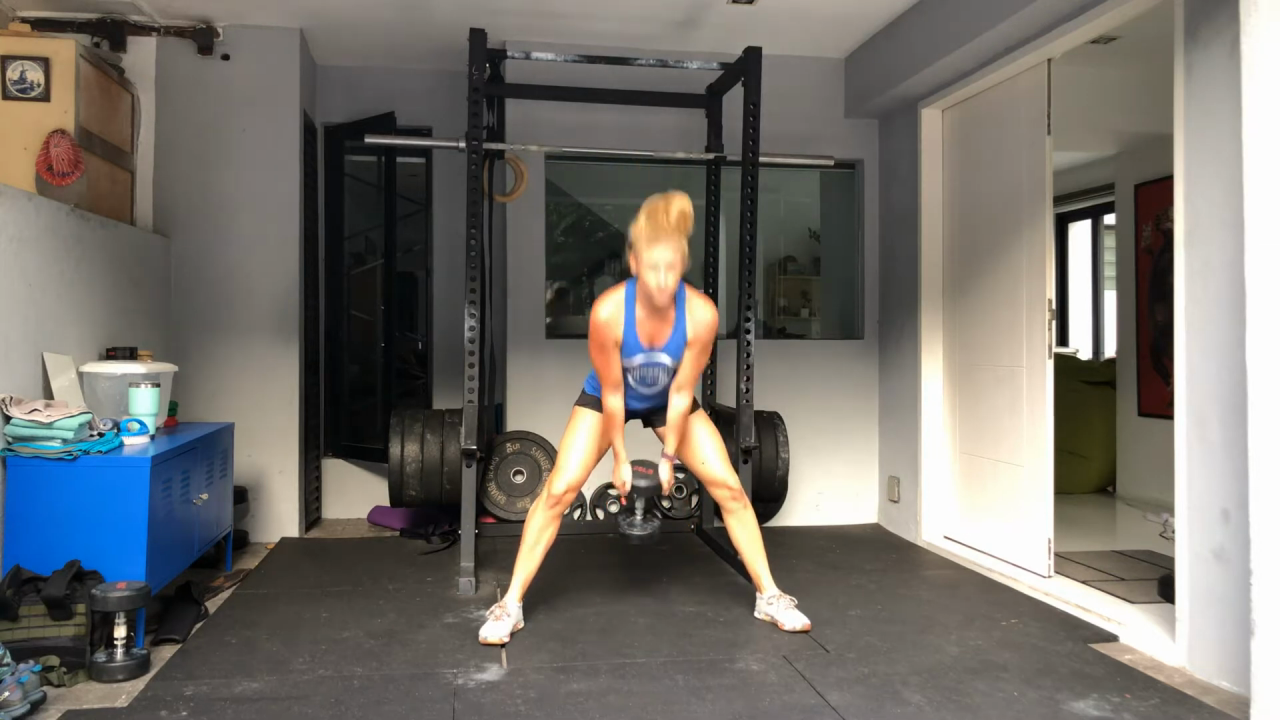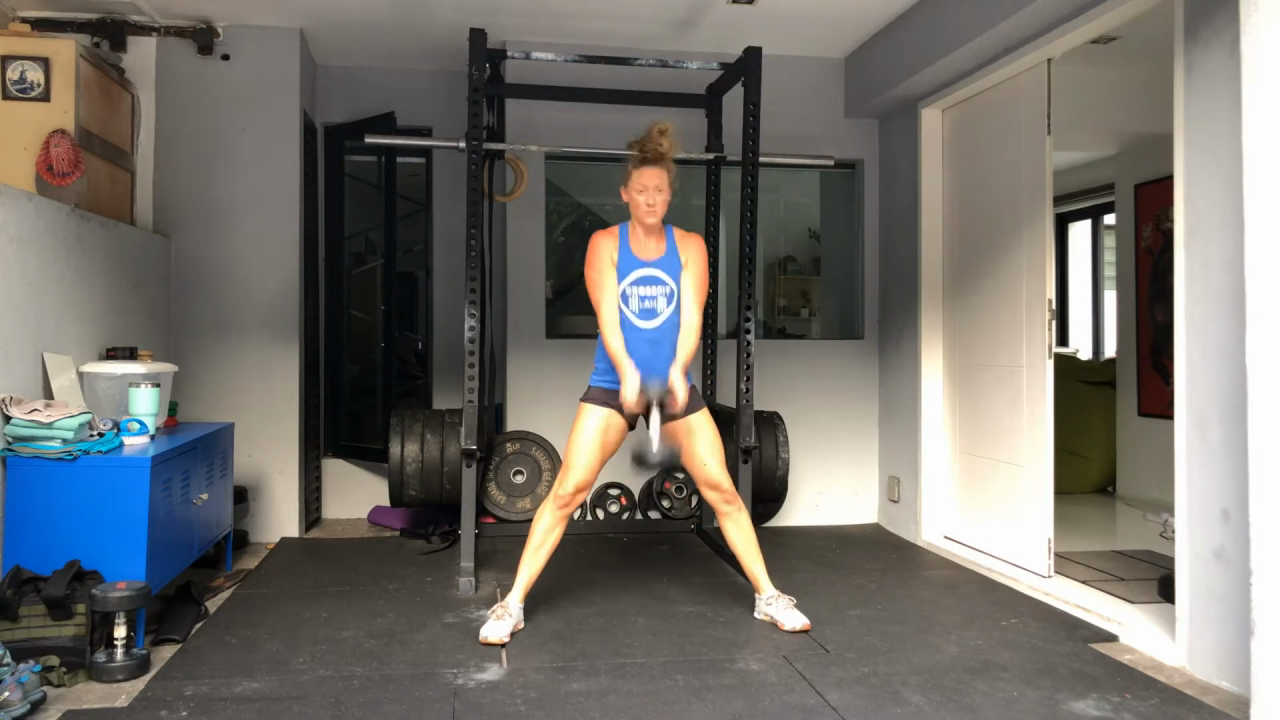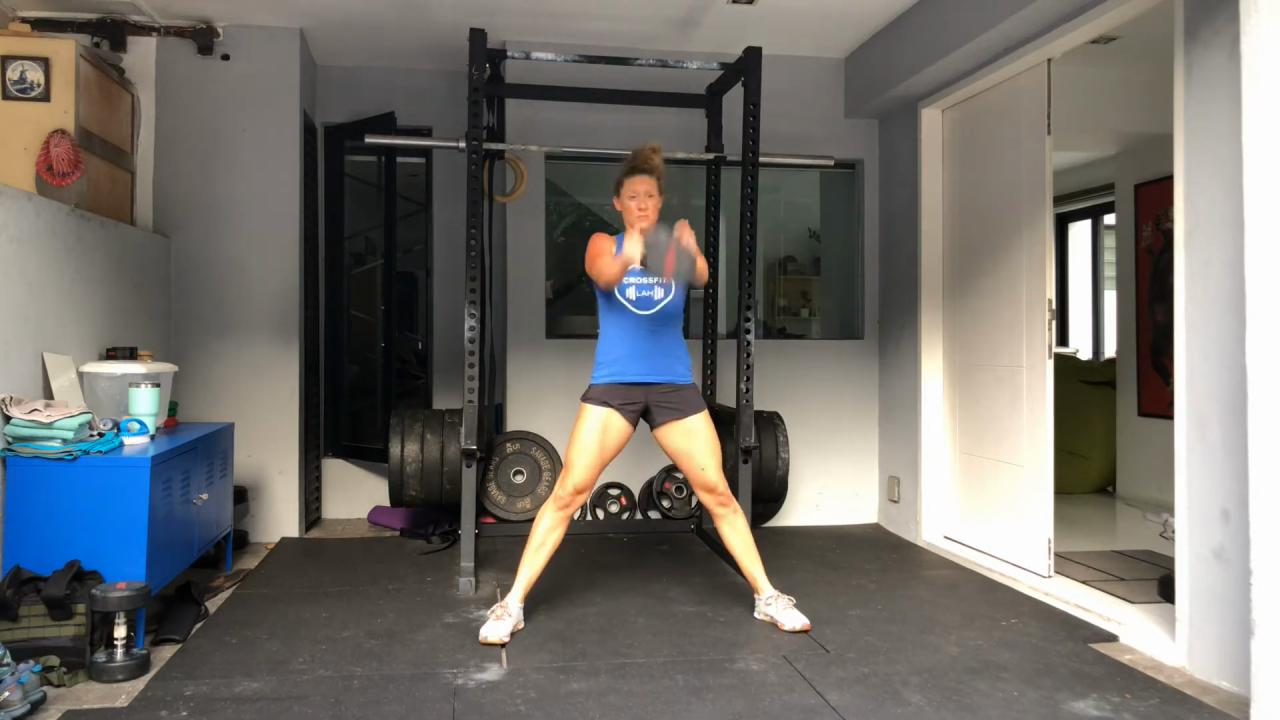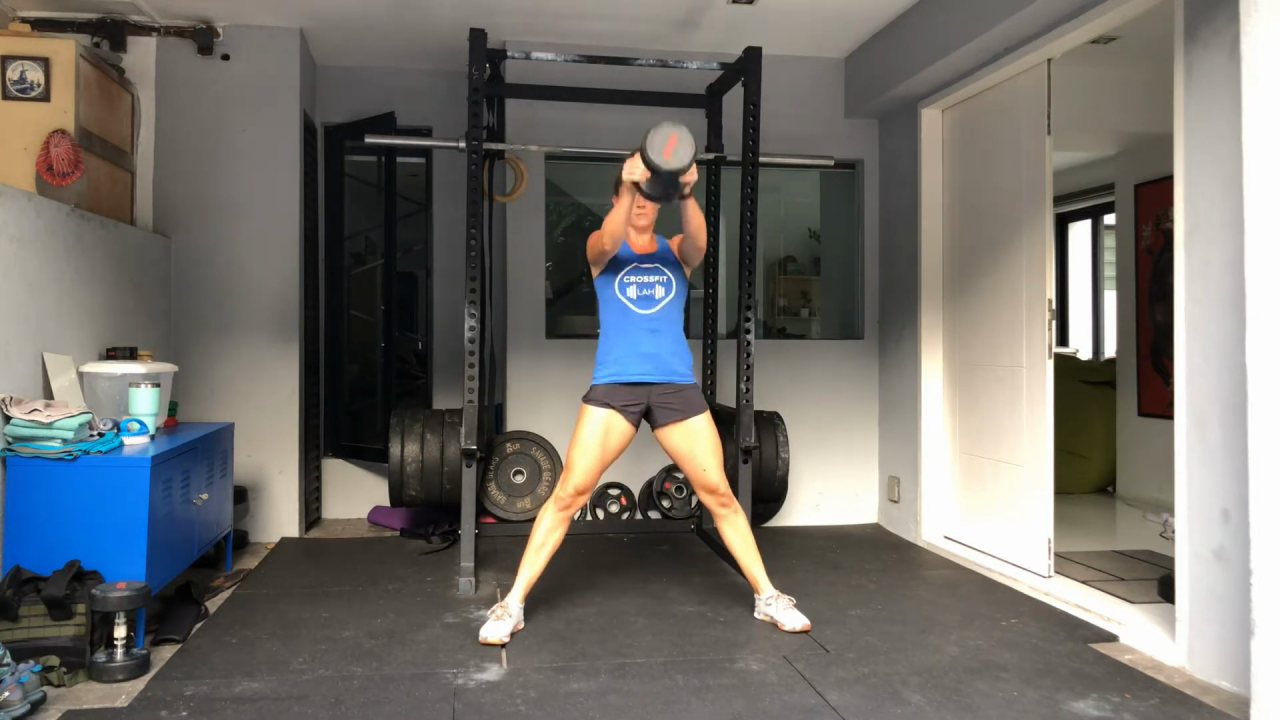
dt=0.2s
person 1, frame 1
left shoulder: (701, 313)
right shoulder: (608, 311)
left elbow: (682, 390)
right elbow: (612, 391)
left wrist: (667, 455)
right wrist: (620, 459)
left hip: (669, 405)
right hip: (603, 401)
left knee: (728, 487)
right knee: (559, 491)
left ankle: (770, 596)
right ankle: (510, 605)
person 1, frame 2
left shoulder: (689, 245)
right shoulder: (605, 242)
left elbow: (693, 314)
right elbow: (605, 317)
left wrist: (680, 373)
right wrist: (626, 375)
left hip: (673, 383)
right hip: (611, 385)
left knee: (722, 492)
right knee: (567, 493)
left ankle: (767, 595)
right ankle: (513, 603)
person 1, frame 3
left shoulder: (675, 247)
right shoulder: (602, 244)
left elbow: (700, 272)
right elbow: (603, 276)
left wrist: (687, 254)
right wrist: (625, 256)
left hip: (674, 385)
right hip: (614, 384)
left knee: (717, 494)
right knee: (568, 493)
left ankle: (767, 596)
right ankle: (512, 603)
person 1, frame 4
left shoulder: (674, 250)
right shoulder: (601, 248)
left elbow: (698, 243)
right elbow: (609, 241)
left wrist: (687, 195)
right wrist: (628, 190)
left hip: (675, 385)
right hip: (615, 385)
left knee: (719, 495)
right knee: (568, 495)
left ankle: (768, 596)
right ankle: (512, 604)
